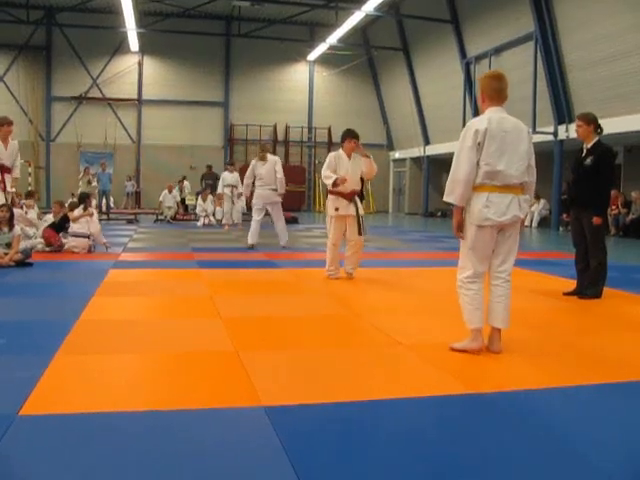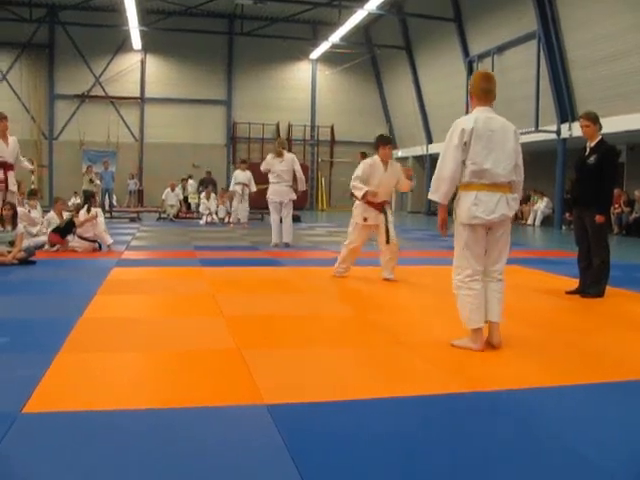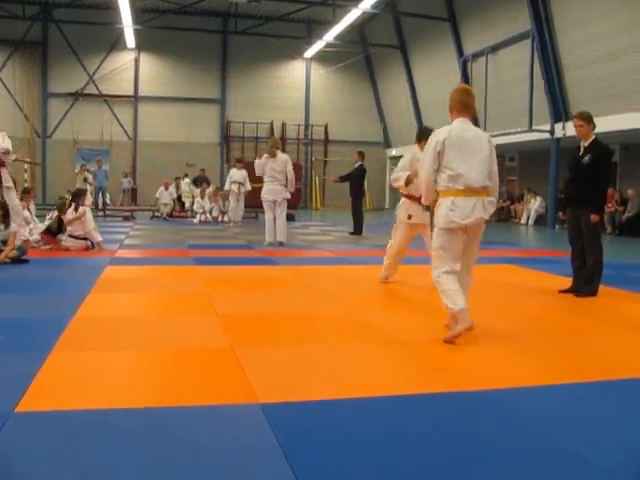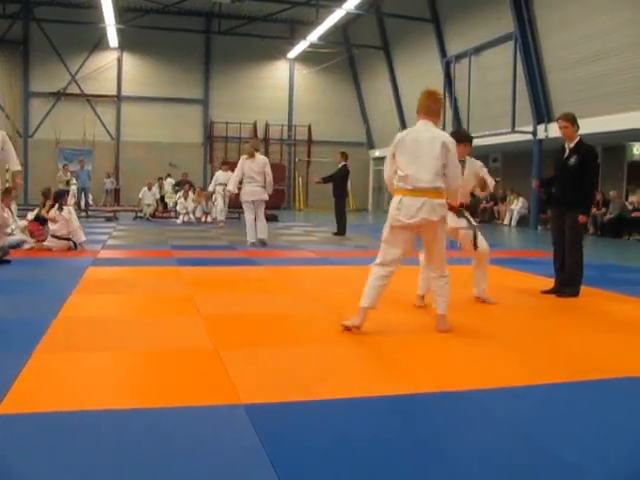
dt=0.5s
person 1, frame 1
left shoulder: (477, 126)
right shoulder: (522, 129)
left elbow: (463, 171)
right elbow: (530, 173)
left wrist: (457, 209)
right wrist: (522, 208)
left hip: (484, 203)
right hip: (512, 204)
left knee: (470, 273)
right knee: (501, 274)
left ankle: (475, 336)
right ankle: (495, 337)
person 1, frame 2
left shoulder: (464, 124)
right shoulder: (510, 129)
left elbow: (449, 168)
right elbow: (518, 171)
left wrist: (442, 205)
right wrist: (511, 203)
left hip: (474, 200)
right hip: (502, 201)
left knee: (468, 272)
right knee: (494, 271)
left ankle: (476, 336)
right ankle: (493, 330)
person 1, frame 3
left shoulder: (441, 135)
right shoulder: (485, 138)
left elbow: (426, 175)
right elbow: (493, 179)
left wrist: (429, 201)
right wrist: (488, 207)
left hip: (452, 205)
right hip: (478, 206)
left knee: (444, 269)
right knee: (464, 268)
left ankle: (462, 317)
right ankle: (456, 316)
person 1, frame 4
left shoulder: (475, 165)
left elbow: (488, 186)
left wrist: (483, 182)
left hip: (461, 215)
left knee: (482, 251)
left ankle: (480, 292)
right ankle: (422, 292)
person 2, frame 1
left shoulder: (604, 151)
right shoulder: (581, 152)
left elbow: (606, 185)
left wrist: (600, 213)
right wrist: (569, 208)
left hip: (593, 210)
right hip: (577, 209)
left knee: (595, 250)
right knee: (580, 249)
left ankle: (594, 289)
right ankle: (582, 286)
person 2, frame 2
left shoulder: (607, 150)
right shoulder: (584, 151)
left elbow: (609, 183)
left wrist: (603, 211)
right wrist: (572, 207)
left hip: (596, 209)
right hip: (580, 208)
left knee: (598, 249)
right knee: (583, 248)
left ankle: (597, 287)
right ankle: (584, 284)
person 2, frame 3
left shoulder: (602, 150)
right shoulder: (577, 151)
left elbow: (603, 183)
left wrist: (597, 210)
right wrist: (566, 206)
left hip: (590, 208)
right hip: (574, 207)
left knee: (591, 248)
right knee: (576, 247)
left ankle: (589, 286)
right ankle: (577, 283)
person 2, frame 4
left shoulder: (587, 151)
right shoulder: (562, 151)
left elbow: (590, 183)
left wrist: (585, 211)
right wrist: (542, 184)
left hip: (576, 208)
right hip: (558, 205)
left knee: (572, 247)
right knee: (559, 247)
left ankle: (571, 287)
right ankle: (560, 284)
person 3, frame 1
left shoulder: (359, 159)
right shoulder: (333, 157)
left elbow: (370, 174)
right elbow: (325, 174)
left wrist: (366, 156)
right wrist: (336, 180)
left hip: (353, 202)
right hip: (337, 201)
left knee: (356, 239)
right knee: (334, 239)
left ankle: (350, 269)
right ankle: (332, 271)
person 3, frame 2
left shoulder: (396, 167)
right shoulder: (368, 164)
left elbow: (403, 187)
right elbow: (355, 182)
left wrist: (407, 177)
right wrist: (365, 192)
left hip: (383, 210)
right hip: (365, 209)
left knee: (390, 243)
right knee: (354, 242)
left ankle: (387, 273)
right ankle: (340, 268)
person 3, frame 3
right shoulder: (411, 157)
right elbow: (395, 179)
right wrist: (410, 177)
left hip: (428, 208)
right hip: (410, 207)
right knee: (398, 244)
right ankle: (386, 273)
person 3, frame 4
left shoulder: (401, 138)
right shoulder: (446, 141)
left elbow: (390, 178)
right elbow: (454, 183)
right wrist: (446, 198)
left hip: (403, 205)
right hip: (432, 206)
left knee: (384, 264)
right knee: (438, 266)
left ankle: (360, 317)
right ankle: (442, 318)
